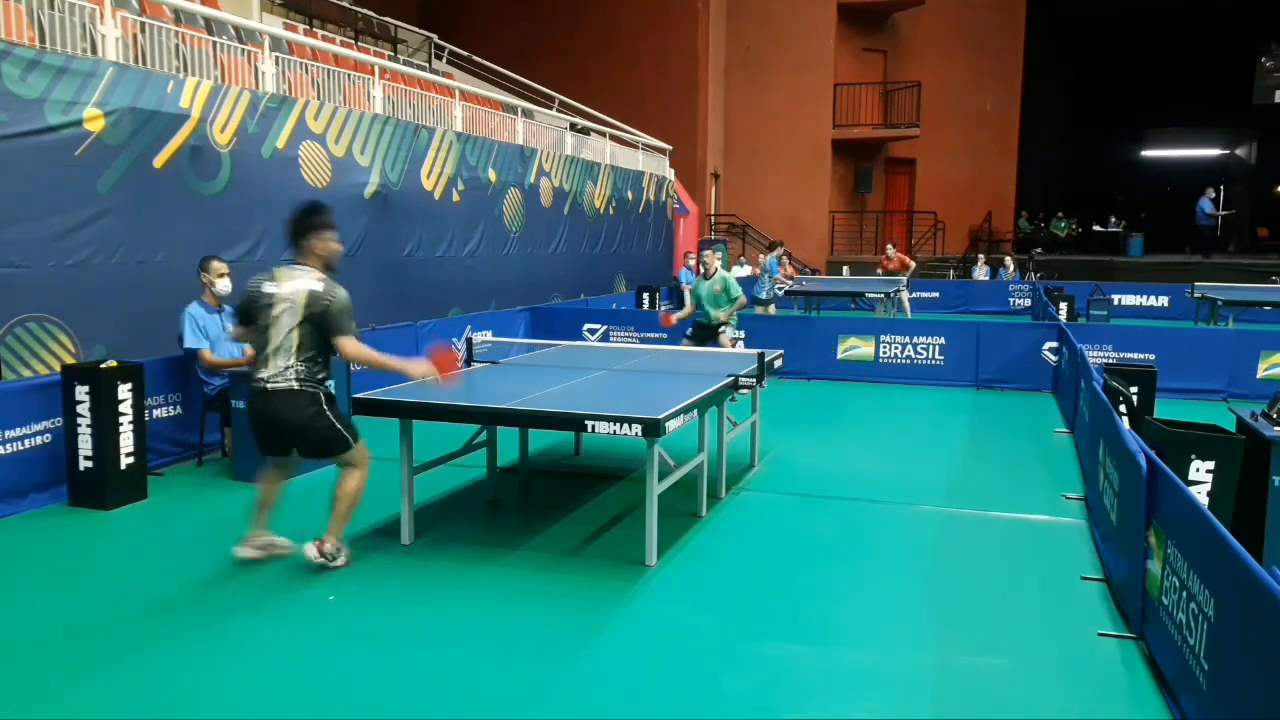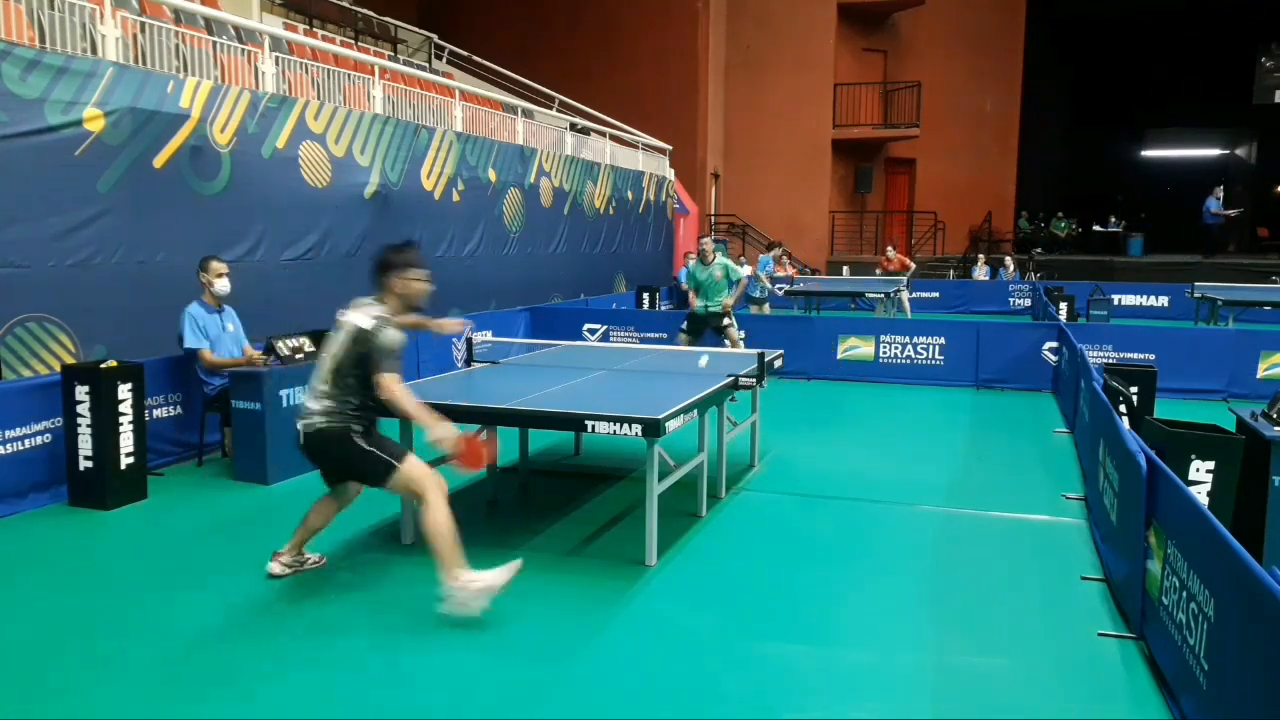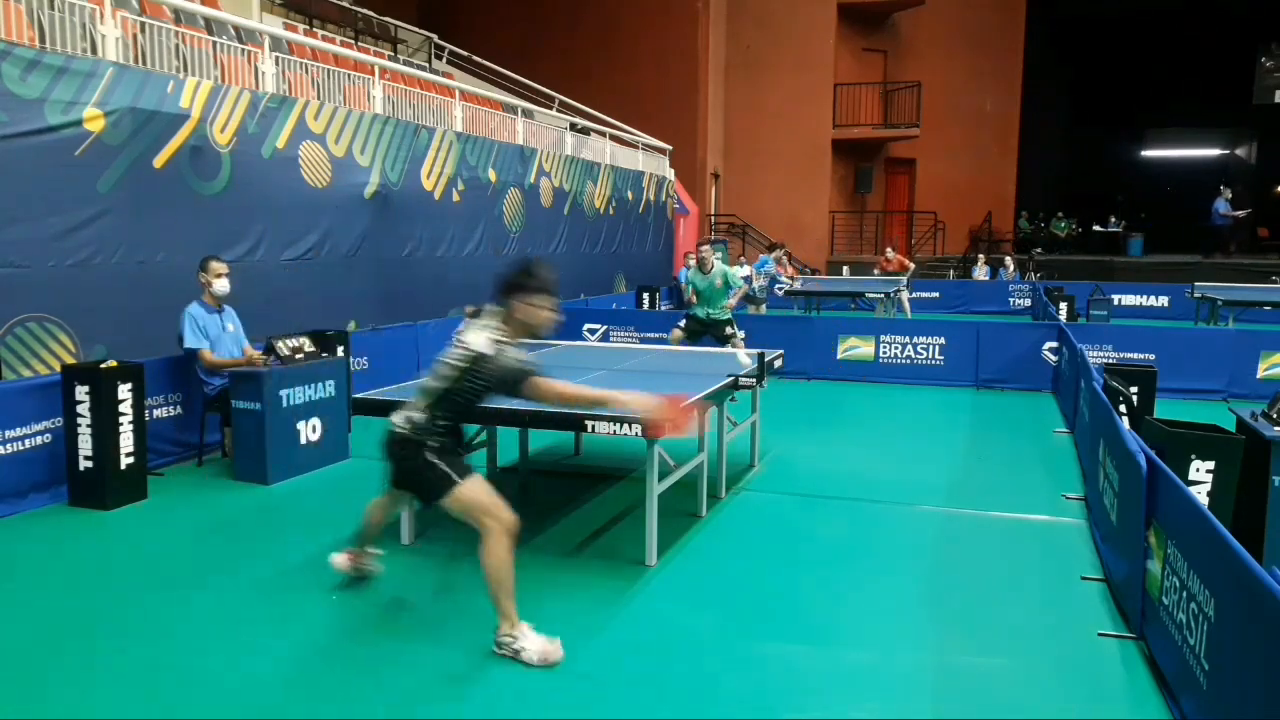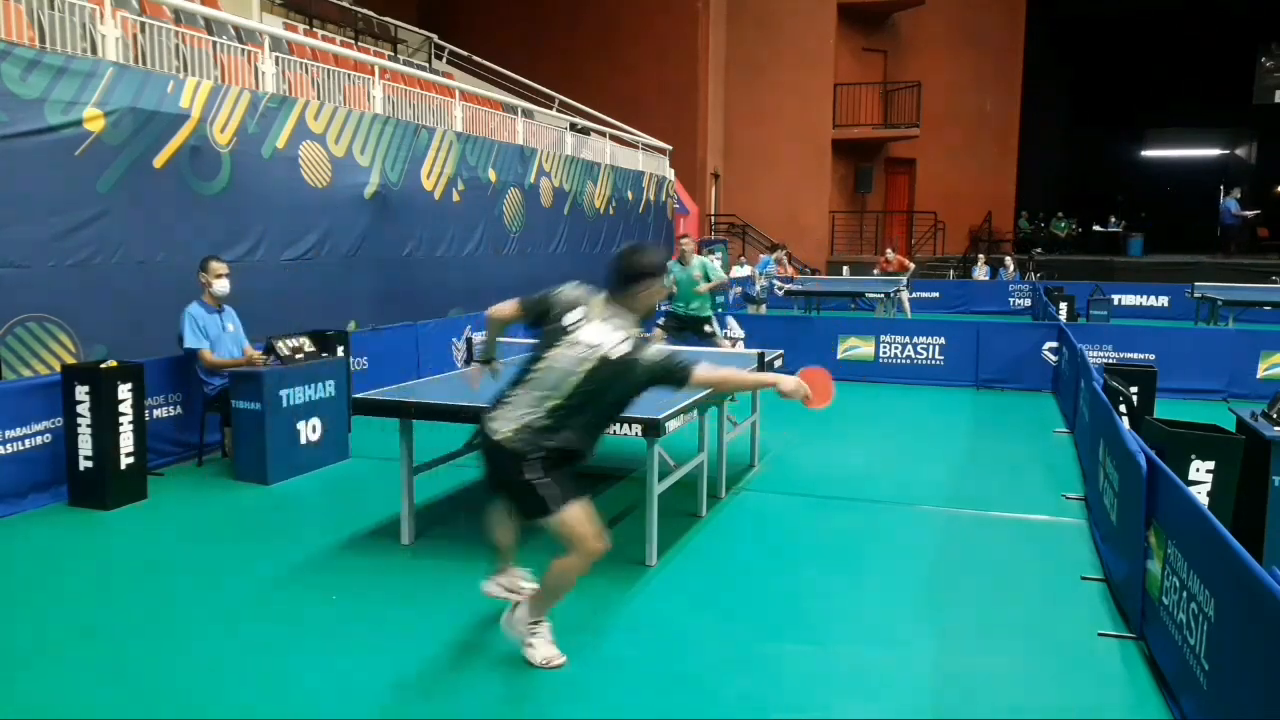
dt=0.2s
person 1, frame 1
left shoulder: (262, 282)
right shoulder: (331, 293)
left elbow: (242, 333)
right elbow: (349, 349)
right wrist: (405, 366)
left hip: (262, 398)
right hip: (303, 400)
left knee: (278, 466)
right knee: (358, 463)
left ankle: (256, 537)
right ankle: (328, 545)
person 1, frame 2
left shoulder: (360, 310)
right shoulder: (385, 333)
right elbow: (389, 389)
left wrist: (433, 324)
right wrist: (432, 424)
left hip: (317, 429)
right hip: (340, 433)
left knee: (345, 491)
right knee: (432, 488)
left ankle: (289, 556)
right ankle: (461, 582)
person 1, frame 3
left shoulder: (487, 319)
right shoulder: (495, 356)
right elbow: (547, 389)
right wrist: (617, 399)
left hip: (413, 433)
right hip: (420, 445)
left knee: (397, 496)
right knee: (501, 523)
left ankle: (357, 555)
right ankle: (510, 632)
person 1, frame 4
left shoulder: (574, 299)
right shoulder: (636, 354)
left elbow: (497, 315)
right elbow: (707, 377)
left wrist: (486, 354)
right wrist: (776, 380)
left hip: (498, 432)
right hip: (524, 454)
left knee: (507, 504)
right knee: (590, 546)
left ankle: (506, 574)
right ankle: (529, 618)
person 2, frame 1
left shoulder: (229, 311)
right shoulder: (193, 313)
left elbow: (246, 351)
right elbow: (207, 361)
right wrist: (245, 362)
right hip: (217, 387)
person 2, frame 2
left shoulder: (229, 312)
right shoulder: (193, 313)
left elbow: (247, 350)
right elbow: (207, 360)
left wrist: (260, 359)
right wrist: (244, 362)
right hip: (218, 387)
person 2, frame 3
left shoulder: (230, 311)
right shoulder: (193, 313)
left elbow: (247, 350)
right elbow: (207, 360)
left wrist: (260, 358)
right wrist: (244, 362)
right hip: (218, 387)
person 2, frame 4
left shoulder: (229, 312)
right shoulder: (193, 313)
left elbow: (247, 350)
right elbow: (207, 360)
left wrist: (260, 359)
right wrist: (244, 361)
right hip: (218, 387)
